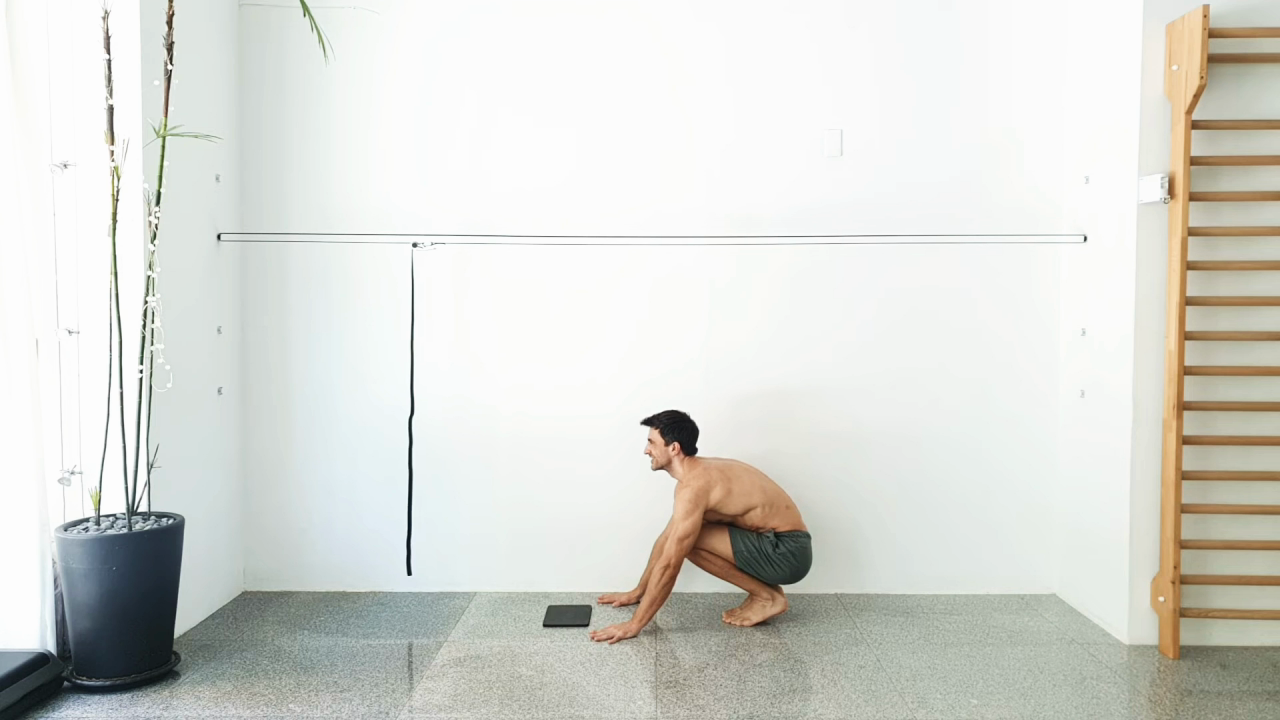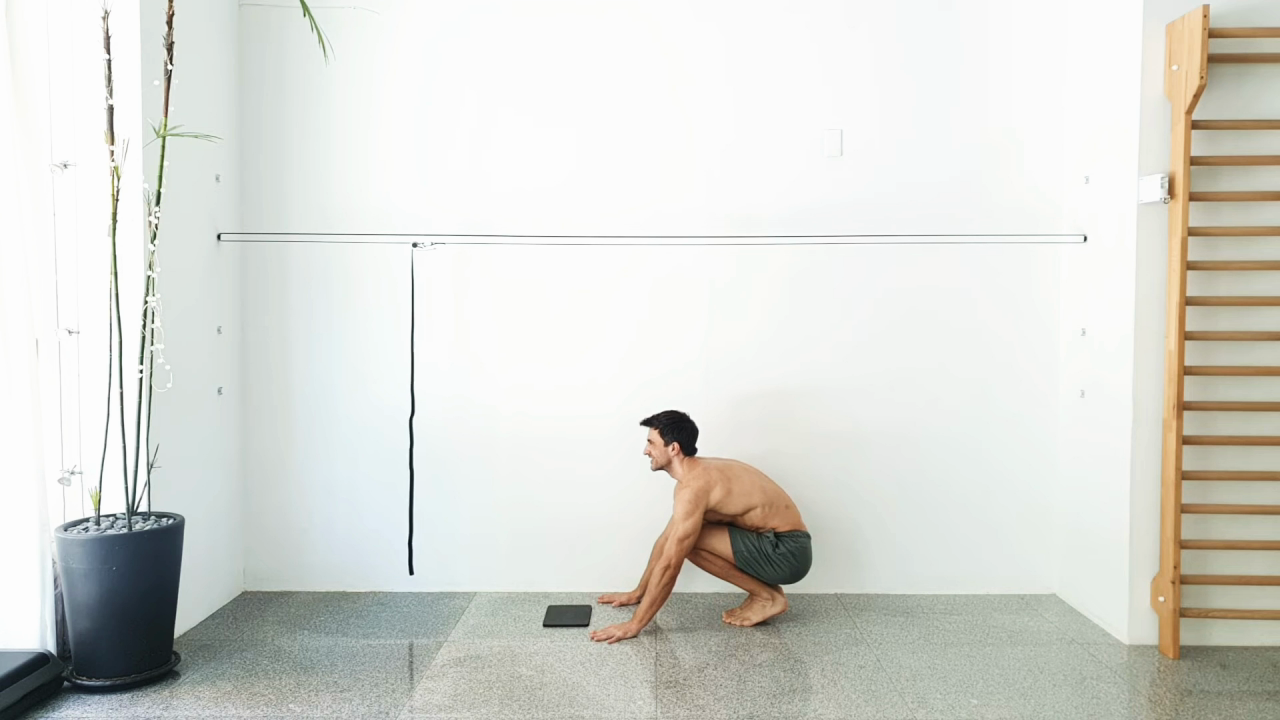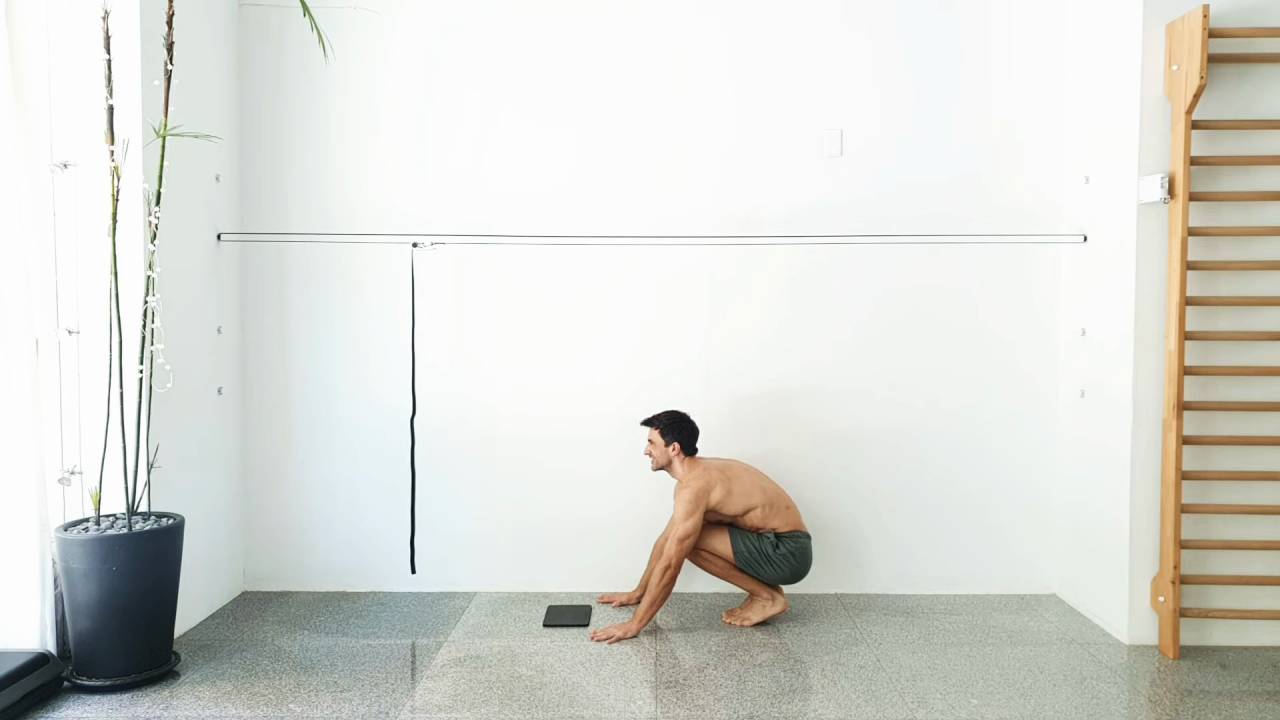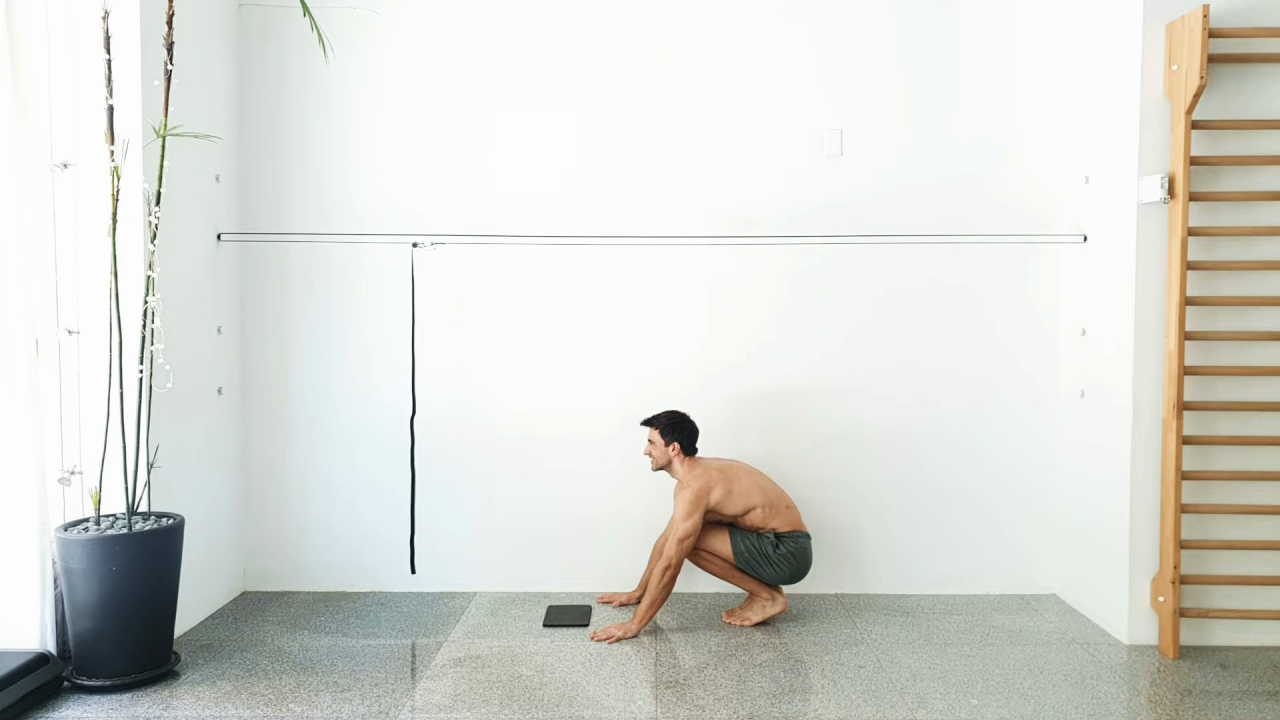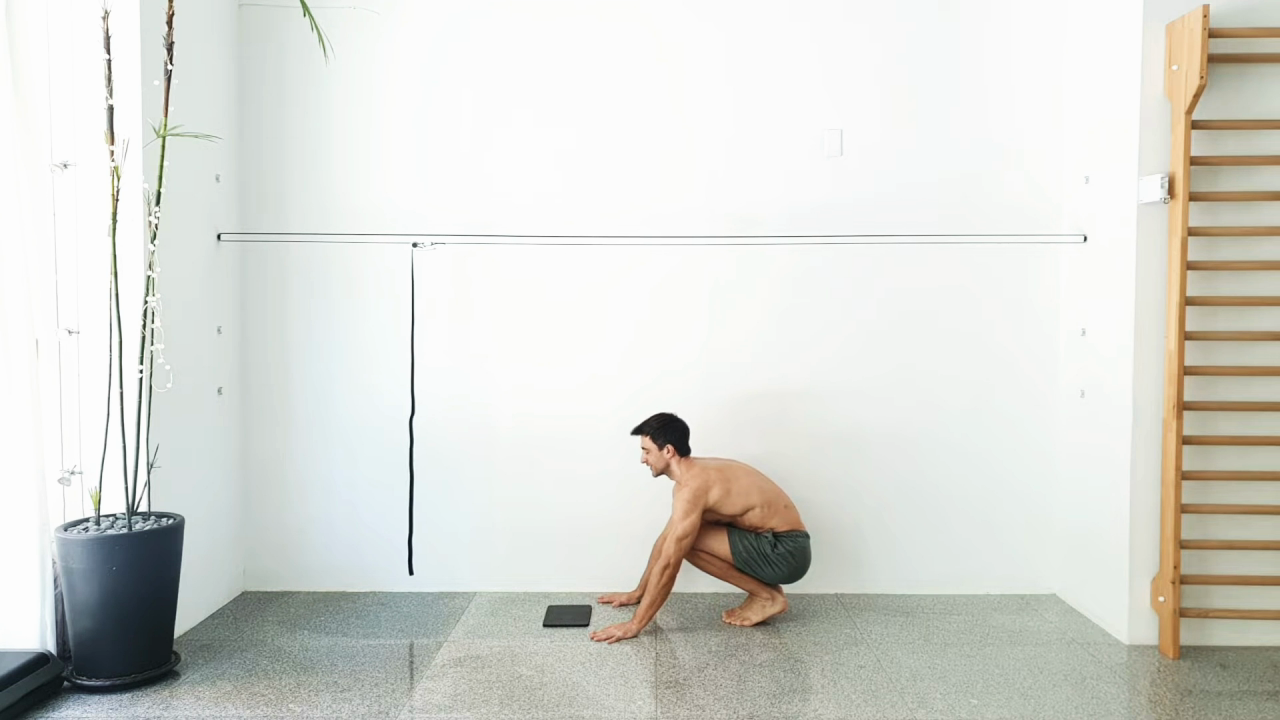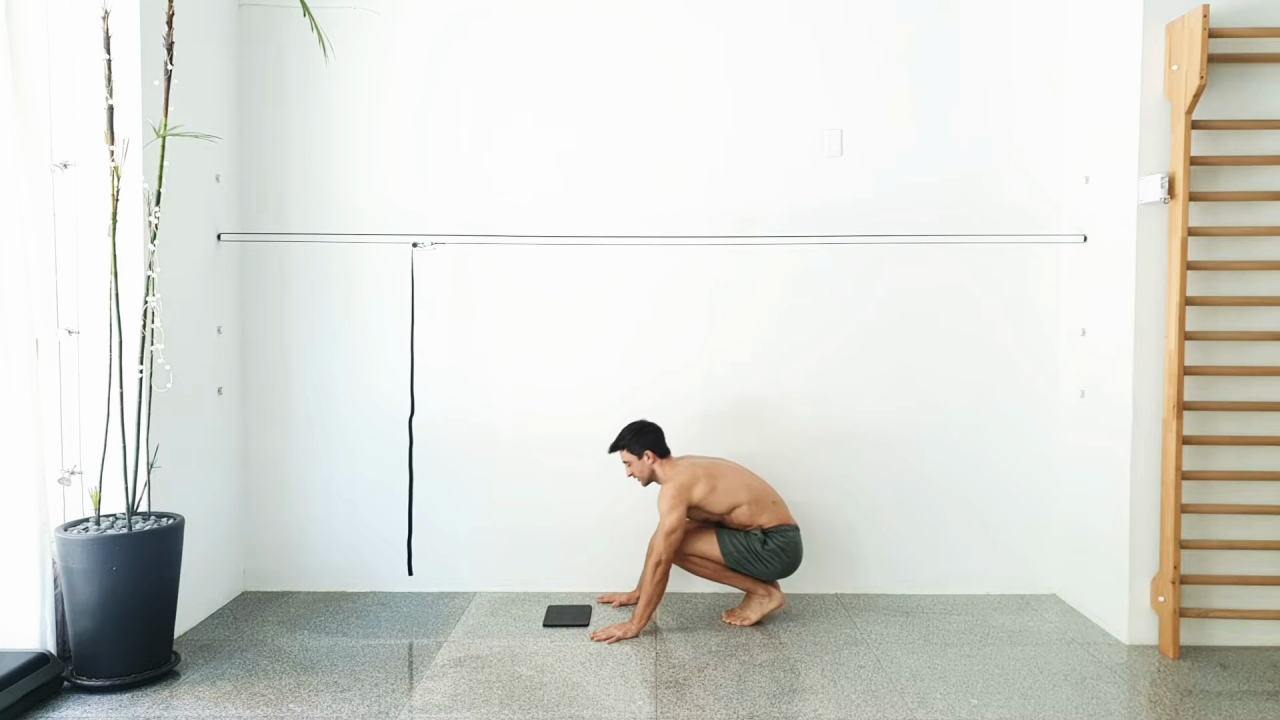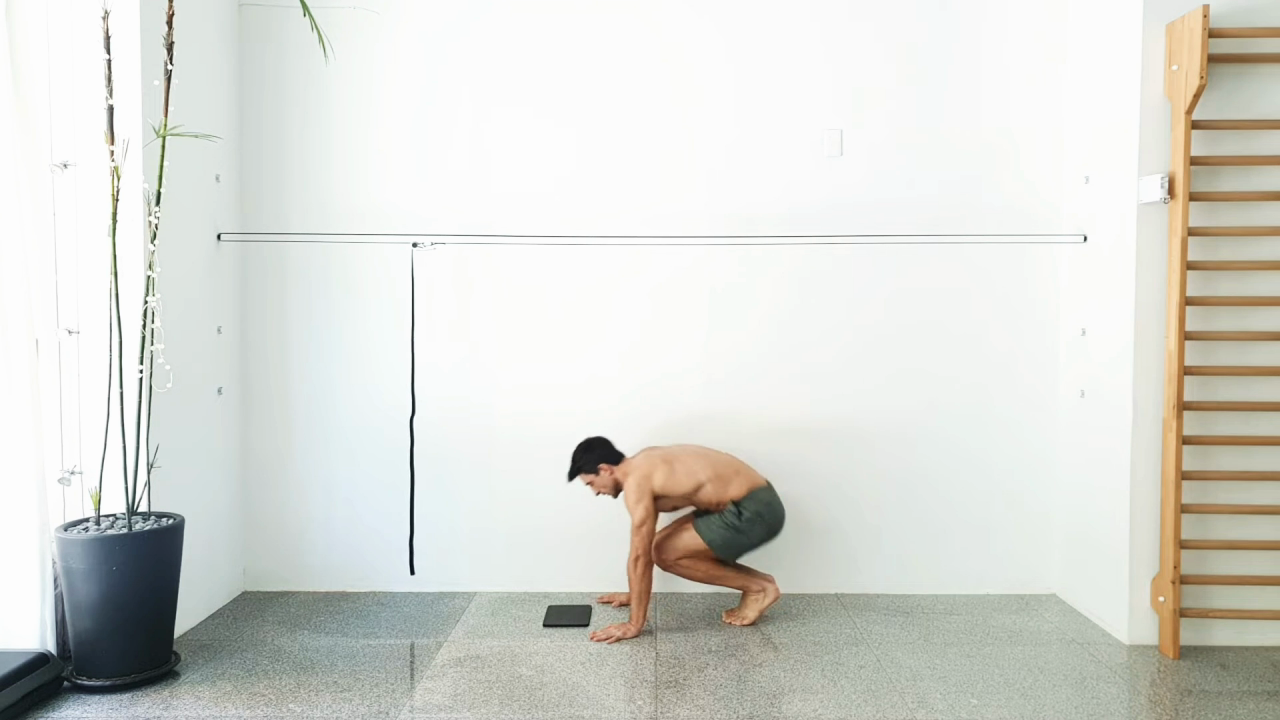
dt=0.4s
person 1, frame 1
left shoulder: (693, 486)
right shoulder: (700, 473)
left elbow: (669, 564)
right elbow: (666, 541)
left wrist: (635, 624)
right wrist: (638, 592)
left hip: (786, 552)
right hip: (779, 545)
left knee: (688, 541)
right knee: (684, 538)
left ankle: (766, 596)
right ankle: (764, 590)
person 1, frame 2
left shoulder: (693, 486)
right shoulder: (699, 473)
left elbow: (669, 564)
right elbow: (666, 541)
left wrist: (635, 624)
right wrist: (638, 593)
left hip: (786, 552)
right hip: (778, 545)
left knee: (687, 541)
right knee: (683, 540)
left ankle: (767, 596)
right ankle: (764, 590)
person 1, frame 3
left shoulder: (694, 486)
right shoulder: (699, 473)
left elbow: (669, 564)
right elbow: (666, 541)
left wrist: (635, 624)
right wrist: (638, 593)
left hip: (786, 552)
right hip: (779, 546)
left knee: (688, 542)
right knee: (685, 539)
left ankle: (766, 597)
right ankle: (764, 589)
person 1, frame 4
left shoulder: (694, 487)
right shoulder: (698, 473)
left elbow: (669, 564)
right elbow: (666, 541)
left wrist: (635, 624)
right wrist: (638, 593)
left hip: (787, 552)
right hip: (779, 545)
left knee: (688, 542)
right knee: (683, 539)
left ankle: (766, 597)
right ankle: (764, 589)
person 1, frame 5
left shoulder: (692, 487)
right shoulder: (695, 474)
left elbow: (668, 563)
right elbow: (666, 541)
left wrist: (635, 624)
right wrist: (637, 593)
left hip: (785, 551)
right hip: (778, 544)
left knee: (686, 542)
right knee: (682, 539)
left ankle: (766, 596)
right ankle: (764, 588)
person 1, frame 6
left shoulder: (675, 486)
right shoulder: (681, 471)
left elbow: (660, 560)
right elbow: (660, 540)
left wrist: (635, 624)
right wrist: (637, 593)
left hip: (776, 546)
right hip: (769, 537)
left knee: (676, 547)
right knee: (674, 539)
left ankle: (762, 592)
right ankle: (759, 584)
person 1, frame 7
left shoulder: (636, 481)
right shoulder: (642, 464)
left elbow: (640, 556)
right elbow: (643, 543)
left wrist: (635, 624)
right wrist: (634, 594)
left hip: (754, 511)
right hip: (751, 504)
left knee: (666, 554)
right knee: (664, 543)
left ankle: (757, 587)
right ankle: (754, 582)
